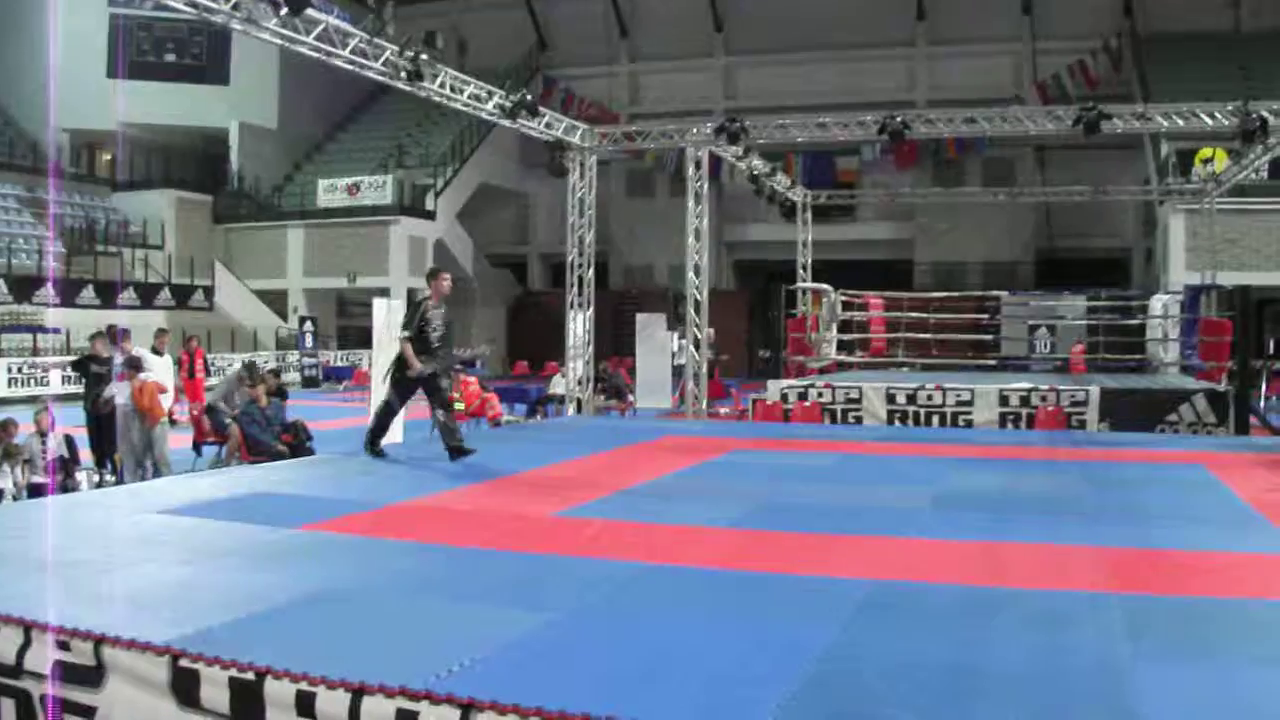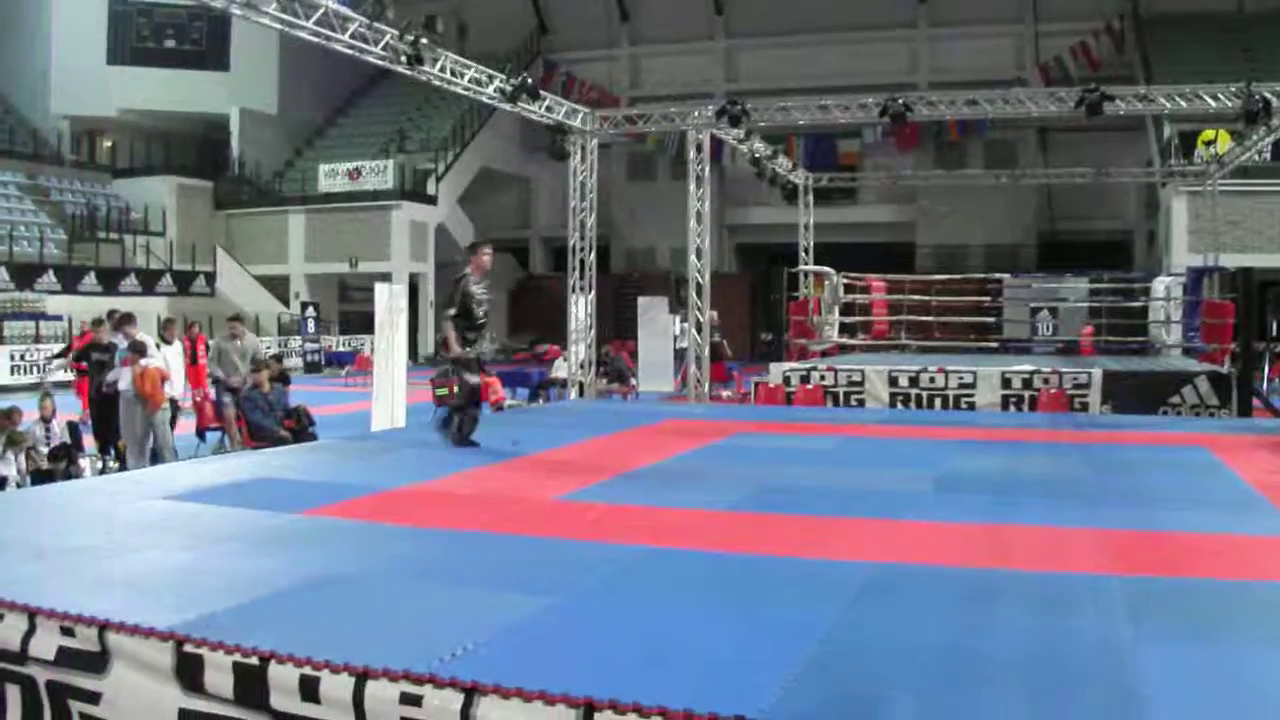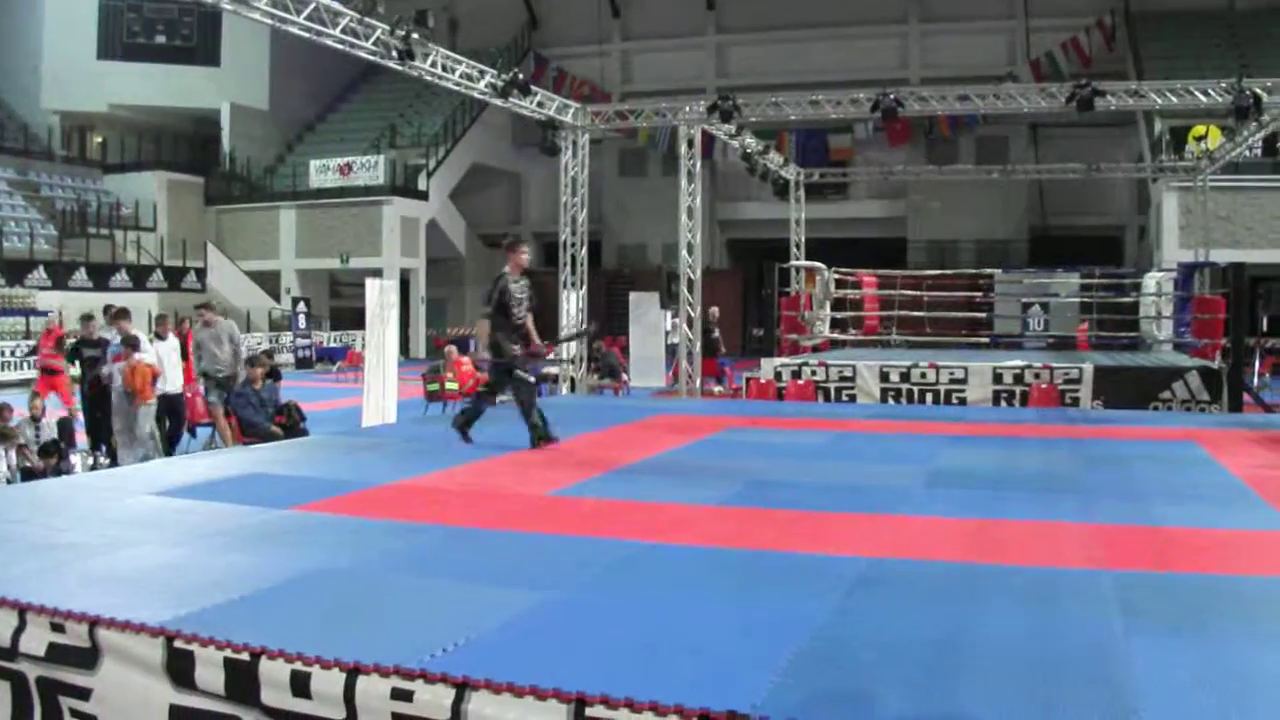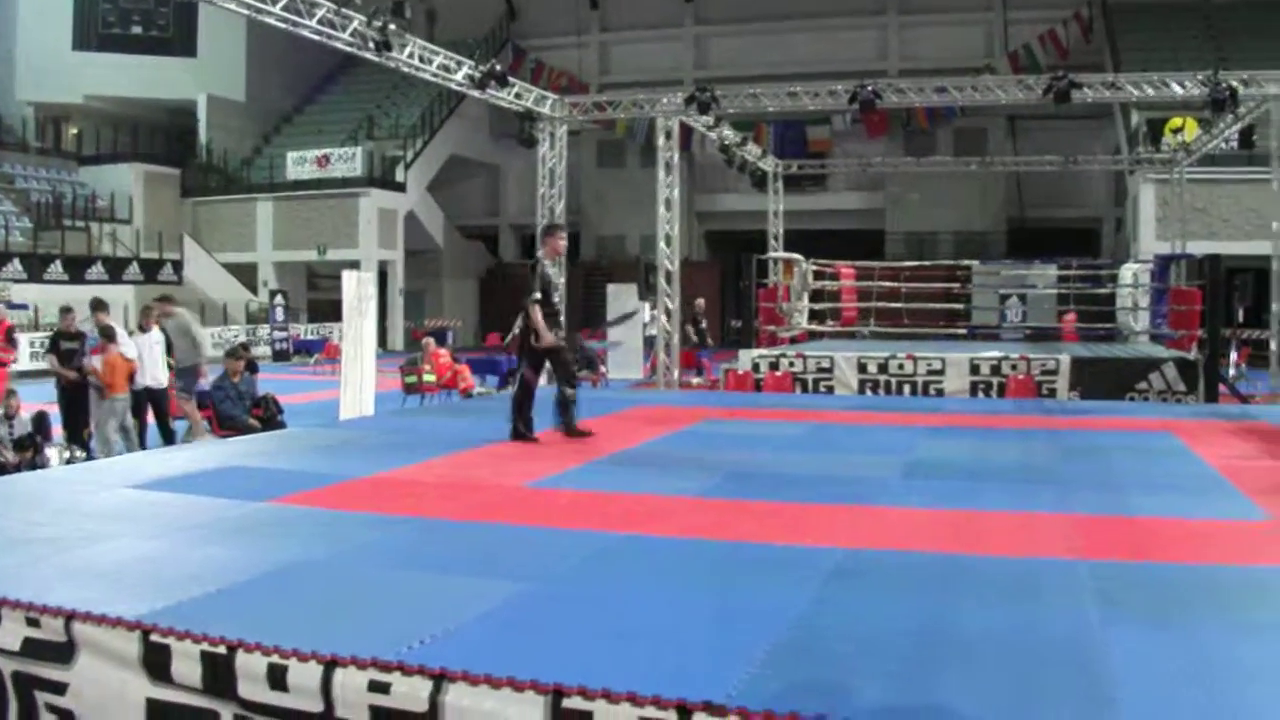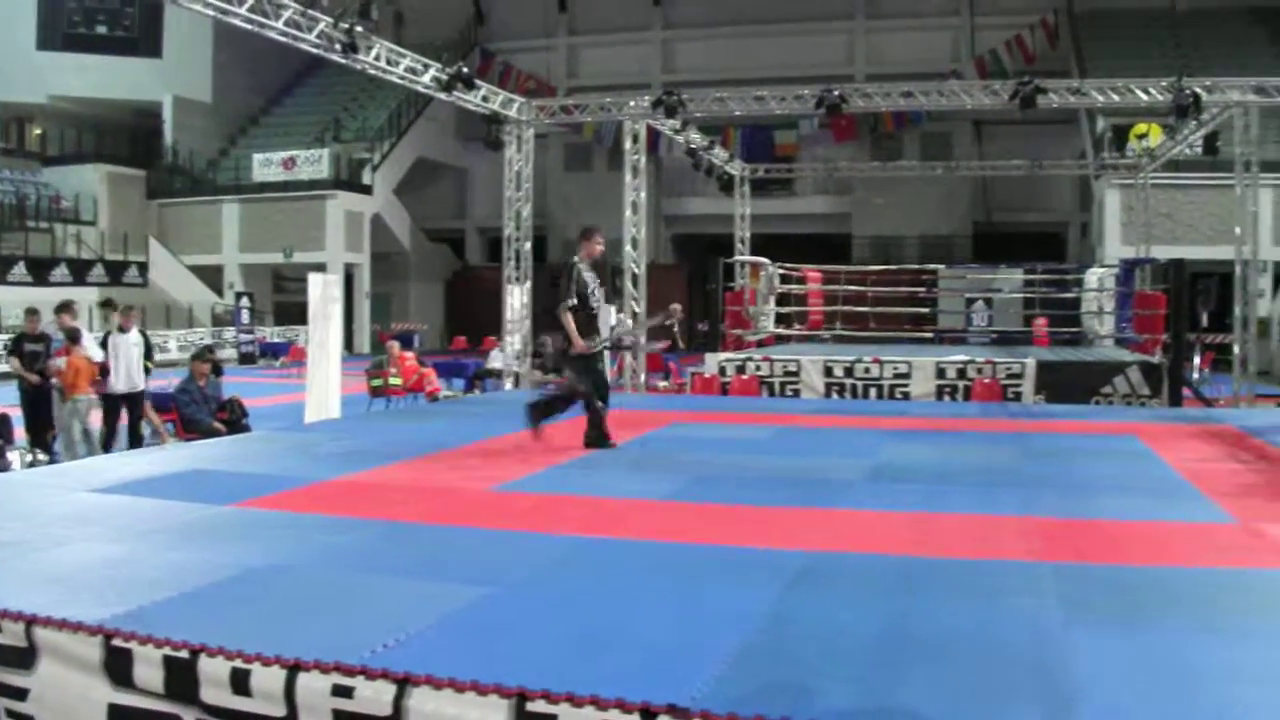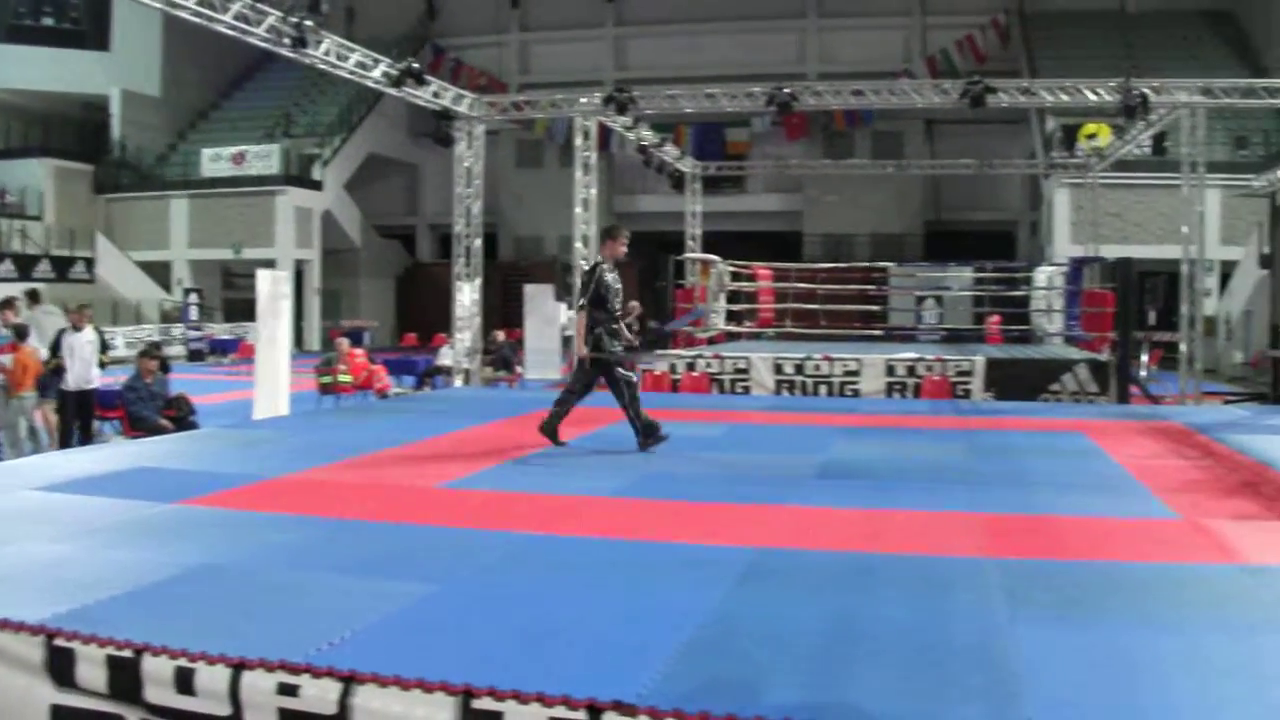
dt=0.3s
person 1, frame 1
left shoulder: (442, 308)
right shoulder: (420, 307)
right elbow: (405, 338)
right wrist: (414, 363)
left hip: (431, 364)
right hip: (411, 365)
left knee: (443, 402)
right knee: (392, 404)
left ankle: (454, 446)
right ankle: (372, 442)
person 1, frame 2
left shoulder: (484, 283)
right shoulder: (462, 283)
right elbow: (448, 317)
left wrist: (481, 340)
right wrist: (453, 345)
left hip: (476, 343)
right hip: (462, 343)
left knee: (474, 391)
right knee: (471, 386)
left ankle: (462, 434)
right ankle: (449, 422)
person 1, frame 3
left shoulder: (524, 282)
right shoulder: (501, 282)
right elbow: (486, 317)
left wrist: (534, 339)
right wrist: (483, 348)
left hip: (516, 343)
right hip: (503, 343)
left knee: (493, 388)
right knee: (525, 385)
left ankle: (463, 421)
right ankle: (539, 434)
person 1, frame 4
left shoulder: (553, 266)
right shoulder: (538, 266)
right elbow: (532, 303)
right wrist: (543, 333)
left hip: (553, 332)
right hip: (536, 334)
left knee: (568, 374)
right knee: (528, 381)
left ankle: (567, 424)
right ankle: (520, 429)
person 1, frame 5
left shoulder: (590, 271)
right shoulder: (573, 270)
right elbow: (565, 309)
right wrist: (575, 339)
left hip: (590, 339)
right hip: (577, 340)
left knee: (600, 386)
right knee: (579, 388)
left ankle: (597, 435)
right ankle: (538, 410)
person 1, frame 6
left shoulder: (611, 271)
right shoulder: (597, 272)
right elbow: (583, 309)
left wrist: (626, 334)
right wrist: (580, 344)
left hip: (609, 339)
right hip: (599, 341)
left knee: (580, 385)
right knee: (626, 384)
left ankle: (550, 424)
right ankle: (646, 434)
